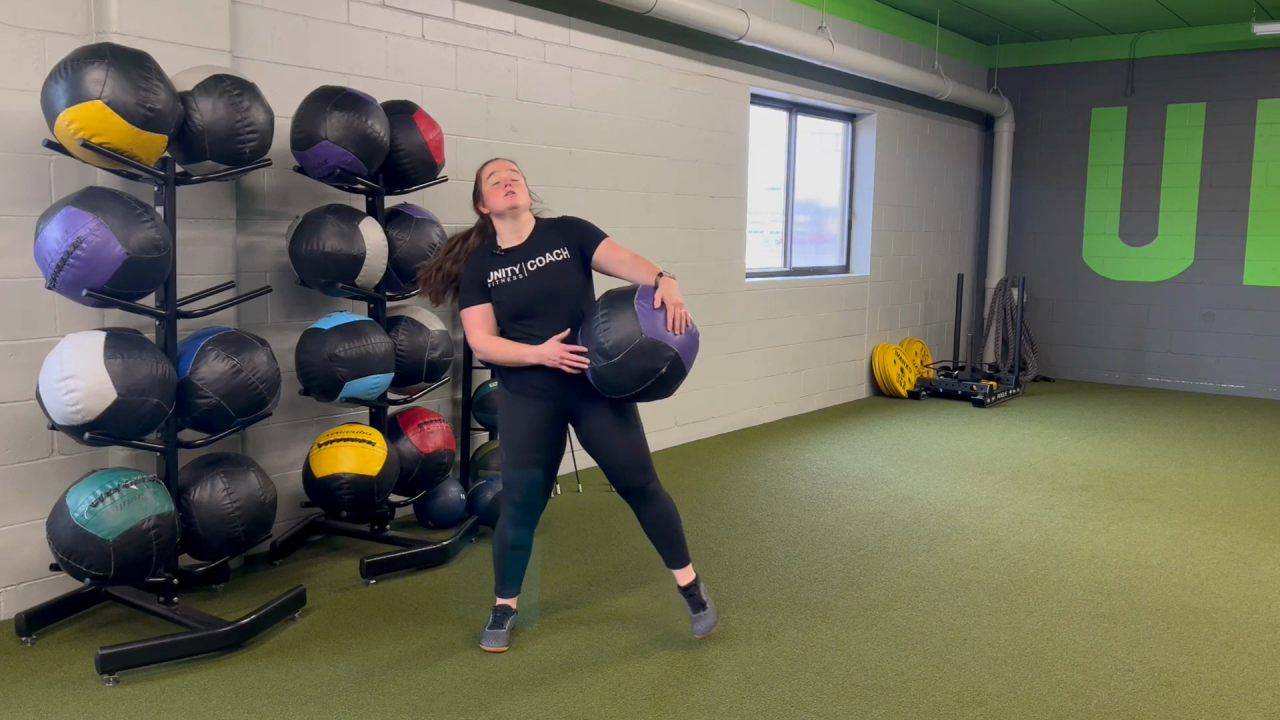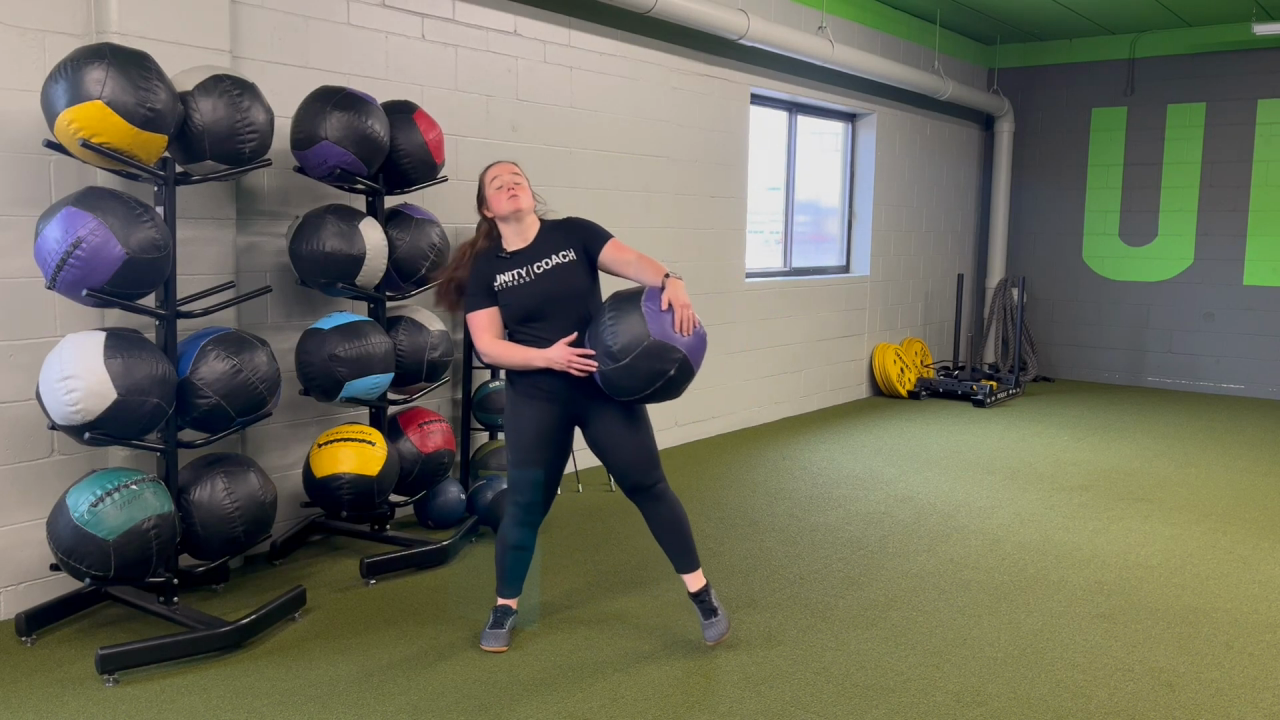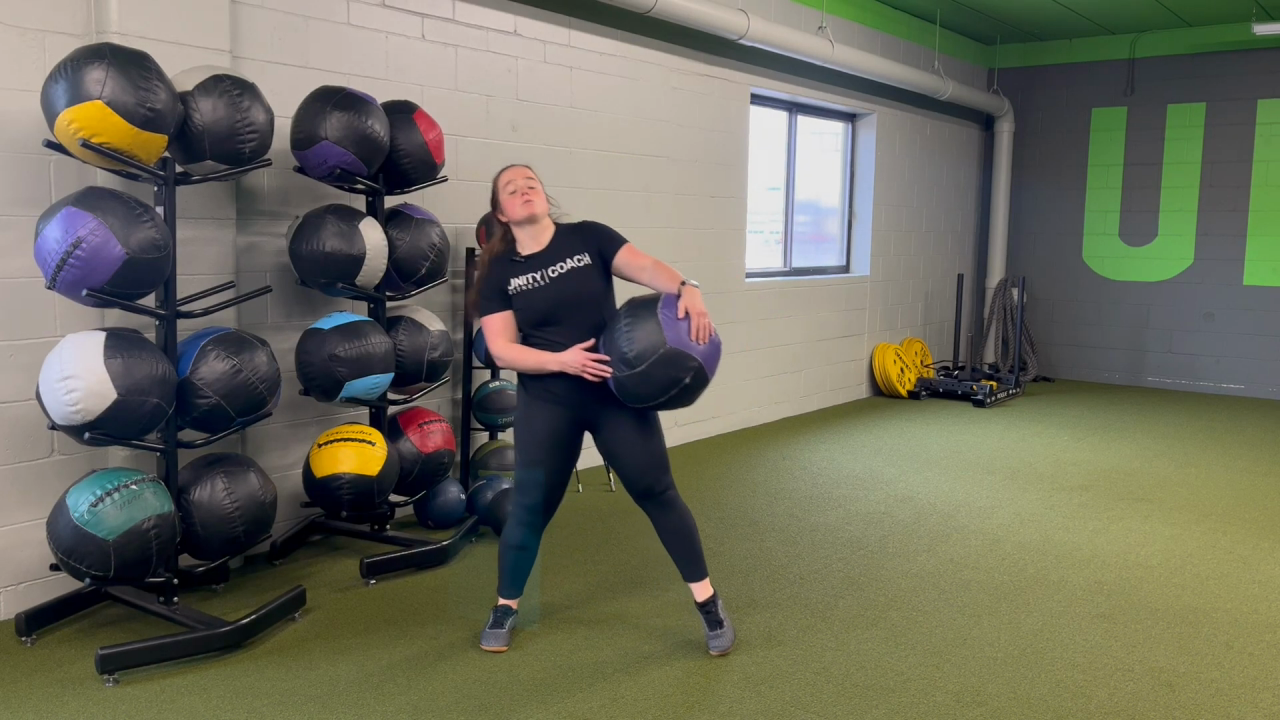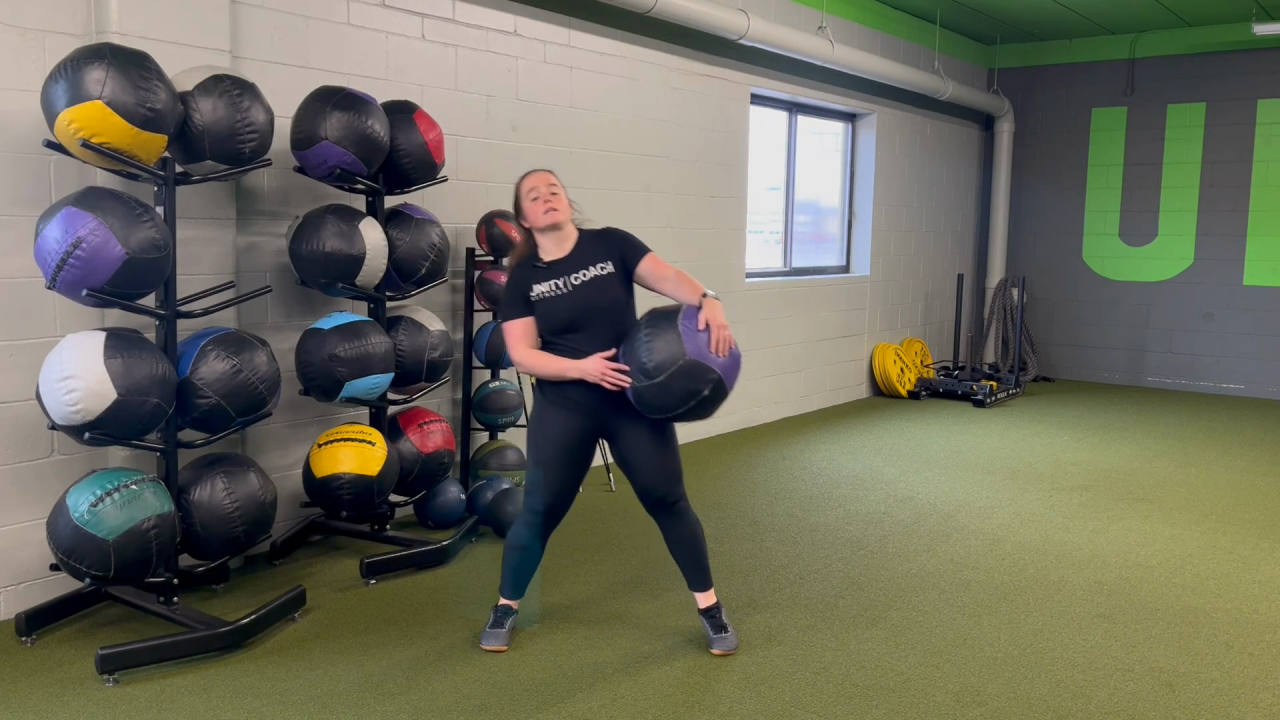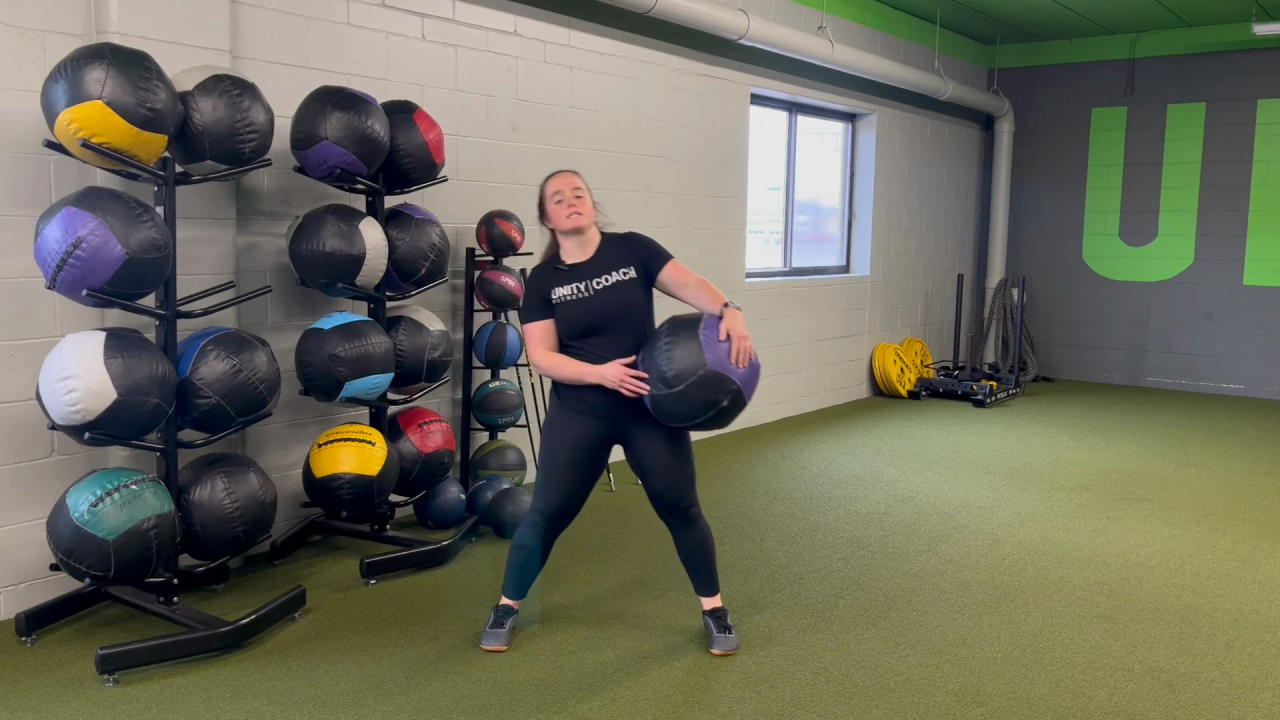
dt=0.1s
person 1, frame 1
left shoulder: (567, 232)
right shoulder: (478, 266)
left elbow: (622, 260)
right elbow: (481, 341)
left wrist: (663, 281)
right wrist: (540, 353)
left hip: (597, 384)
right hip: (528, 397)
left knee: (639, 484)
right knee: (521, 502)
left ankle: (689, 583)
right ankle: (504, 607)
person 1, frame 2
left shoulder: (573, 233)
right shoulder: (485, 270)
left elbow: (629, 261)
right elbow: (488, 345)
left wrist: (669, 282)
right wrist: (548, 356)
left hip: (605, 387)
right hip: (535, 400)
left knee: (647, 485)
right knee: (525, 504)
left ankle: (701, 591)
right ankle: (505, 607)
person 1, frame 3
left shoulder: (588, 238)
right shoulder: (500, 274)
left elbow: (644, 267)
right elbow: (503, 349)
left wrist: (685, 290)
right wrist: (563, 360)
left hip: (618, 393)
right hip: (546, 403)
left knee: (657, 492)
right knee: (531, 505)
left ankle: (707, 602)
right ankle: (506, 607)
person 1, frame 4
left shoulder: (609, 245)
right shoulder: (523, 278)
left elbow: (665, 277)
right elbow: (522, 354)
left wrist: (707, 301)
right wrist: (582, 368)
left hip: (634, 401)
right hip: (563, 409)
left knee: (667, 500)
right knee: (541, 509)
left ankle: (710, 607)
right ankle: (506, 606)
person 1, frame 5
left shoulder: (632, 249)
right shoulder: (543, 279)
left elbow: (688, 284)
right elbow: (541, 356)
left wrist: (727, 311)
right wrist: (601, 373)
left hip: (651, 406)
right hip: (578, 413)
left knee: (680, 507)
right knee: (549, 511)
left ankle: (714, 610)
right ankle: (507, 607)
